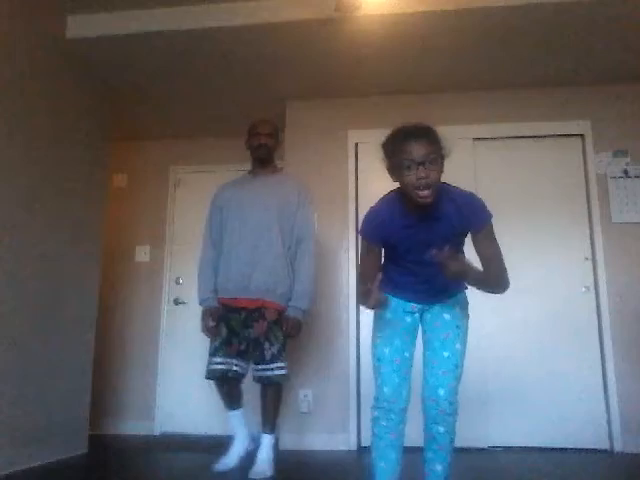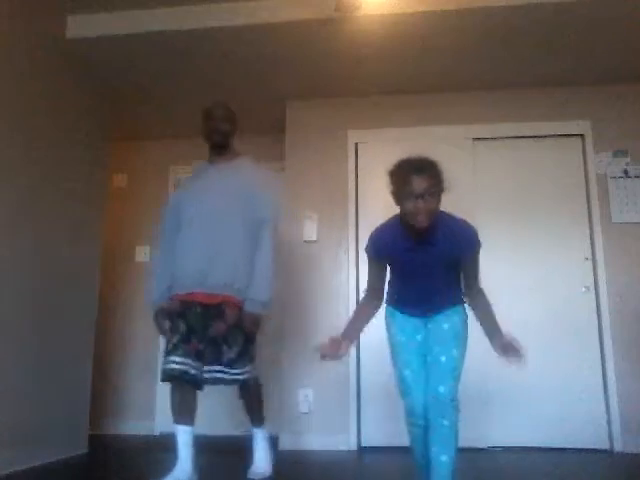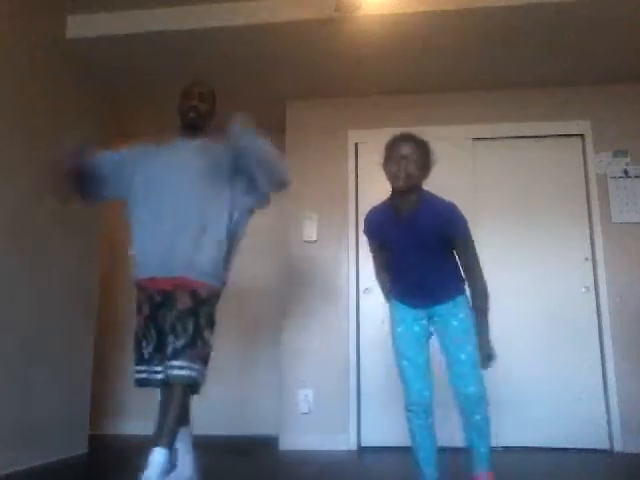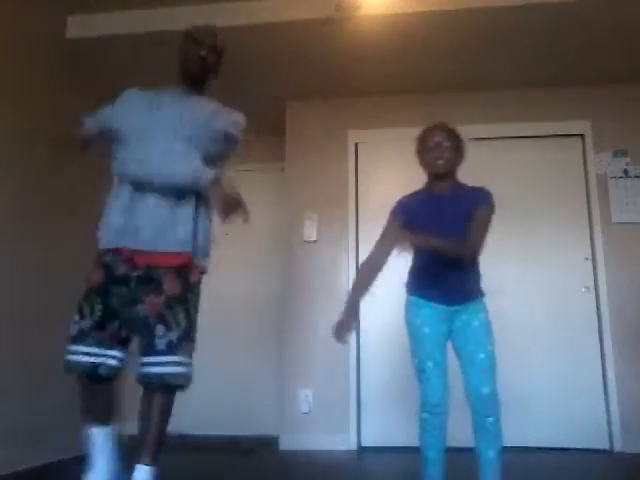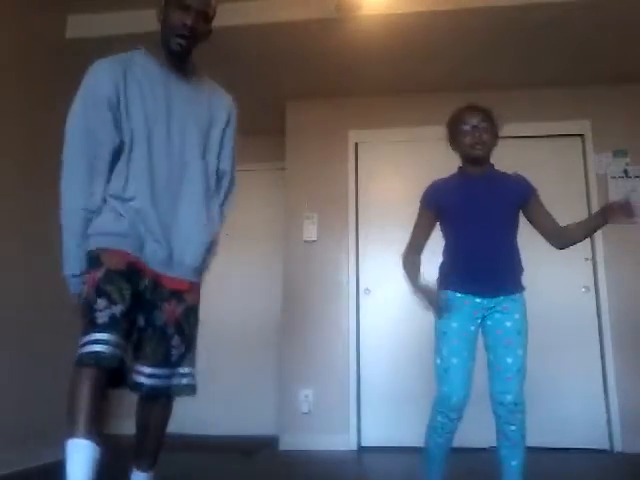
dt=0.5s
person 1, frame 1
left shoulder: (294, 192)
right shoulder: (226, 192)
left elbow: (305, 251)
right elbow: (211, 248)
left wrist: (298, 306)
right wrist: (207, 300)
left hip: (272, 300)
right hip: (229, 298)
left knee: (270, 374)
right knee: (222, 369)
left ankle: (266, 451)
right ankle: (240, 436)
person 1, frame 2
left shoulder: (255, 177)
right shoulder: (186, 185)
left elbow: (265, 240)
right elbow: (166, 241)
left wrist: (256, 301)
right wrist: (160, 298)
left hip: (232, 294)
right hip: (186, 293)
left knee: (240, 370)
right knee: (179, 370)
left ankle: (261, 444)
person 1, frame 3
left shoulder: (231, 154)
right shoulder: (144, 157)
left elbow: (276, 177)
right elbow: (99, 176)
left wrist: (246, 140)
right wrist: (82, 168)
left hip: (198, 277)
right hip: (151, 277)
left knee: (182, 366)
right knee: (160, 369)
person 1, frame 4
left shoulder: (229, 120)
right shoulder: (137, 100)
left elbow: (203, 144)
right elbow: (134, 153)
left wrist: (105, 125)
right wrist: (208, 182)
left hip: (176, 252)
right hip: (121, 245)
left knee: (162, 366)
right knee: (89, 351)
person 1, frame 5
left shoulder: (220, 105)
right shoulder: (113, 74)
left elbow: (218, 190)
right elbow: (84, 169)
left wrist: (198, 256)
right wrist: (78, 269)
left hip: (180, 261)
right hip: (117, 244)
left knee: (163, 380)
right knee: (99, 351)
person 2, frame 1
left shoulder: (467, 206)
right shoulder: (380, 216)
left elbow: (500, 281)
right elbow: (366, 282)
left wrist: (465, 272)
right wrist: (370, 295)
left hip: (447, 302)
right hip: (396, 303)
left knee: (441, 403)
right knee: (389, 401)
person 2, frame 2
left shoulder: (460, 234)
right shoulder: (383, 238)
left elbow: (472, 288)
right elbow: (374, 295)
left wrist: (495, 334)
right wrist: (347, 338)
left hip: (446, 316)
right hip: (403, 318)
left knee: (443, 400)
right knee: (417, 408)
person 2, frame 3
left shoulder: (445, 213)
right shoulder: (375, 219)
left elbow: (474, 277)
left wrist: (482, 334)
left hip: (450, 305)
right hip: (406, 310)
left knee: (470, 392)
right knee: (417, 401)
person 2, frame 4
left shoulder: (478, 199)
right shoulder: (407, 205)
left elbow: (469, 250)
right elbow: (376, 257)
left wrist: (427, 241)
right wrist: (351, 306)
left hip: (469, 306)
right hip: (424, 306)
left knee: (484, 396)
right knee: (432, 401)
person 2, frame 5
left shoulder: (516, 187)
right shoulder: (439, 192)
left elbow: (558, 236)
right elbow: (412, 252)
left wrist: (602, 217)
right wrist: (420, 286)
left hip: (507, 300)
right hip: (456, 300)
left knee: (508, 399)
right knee: (450, 398)
